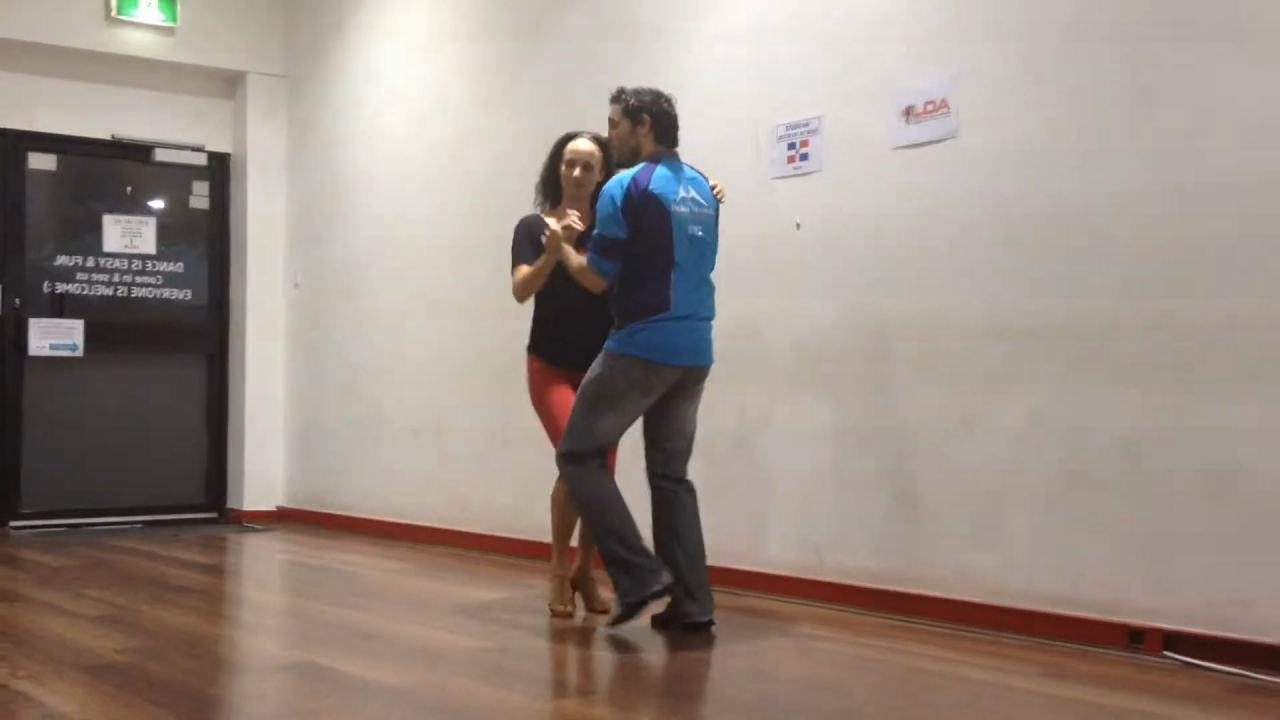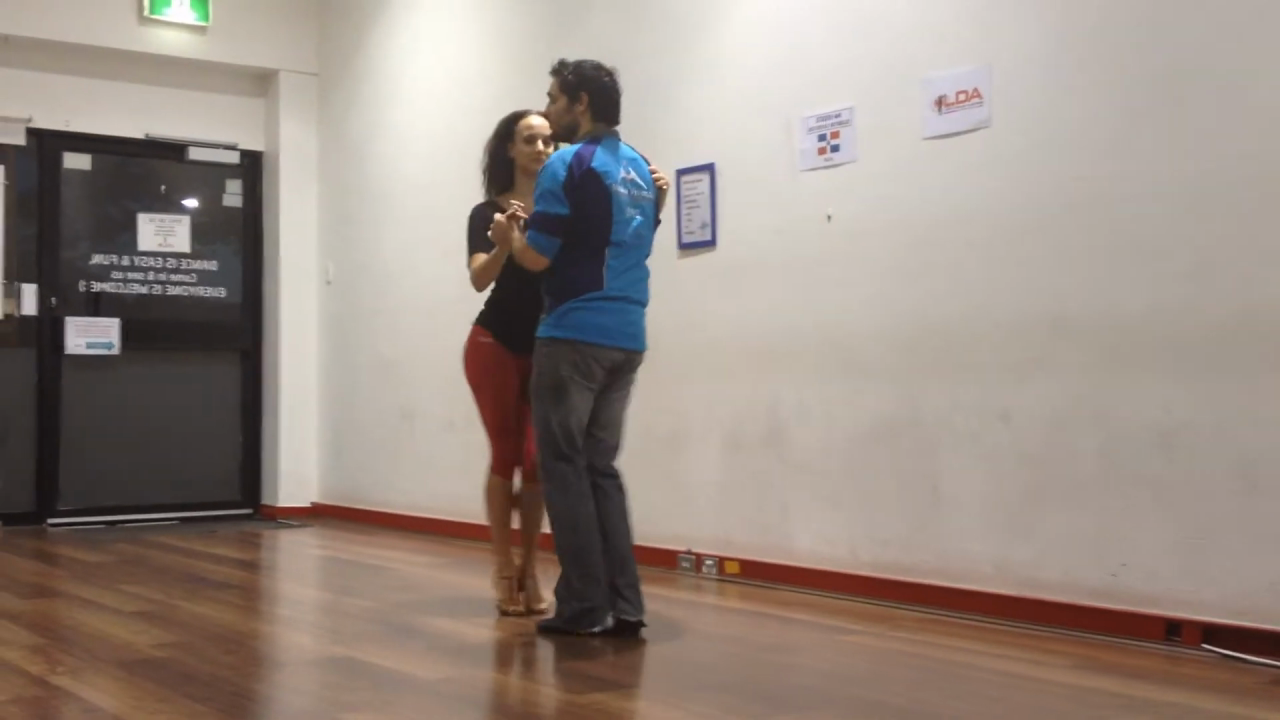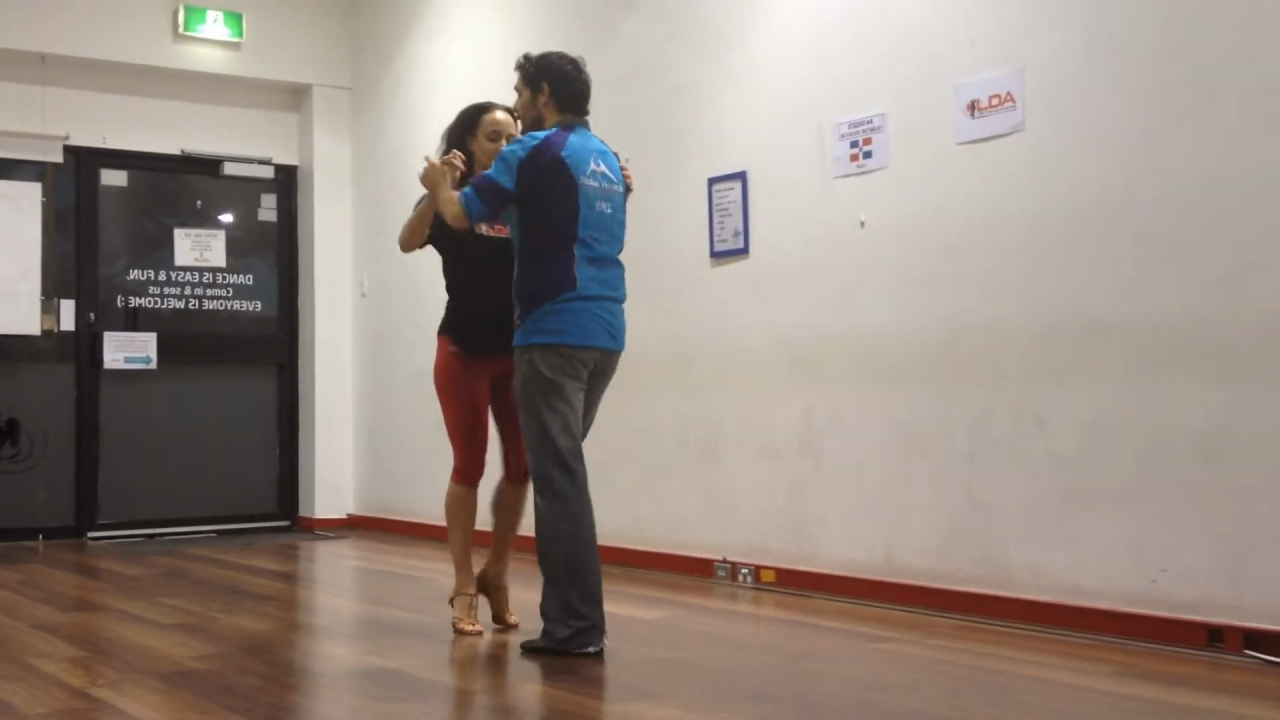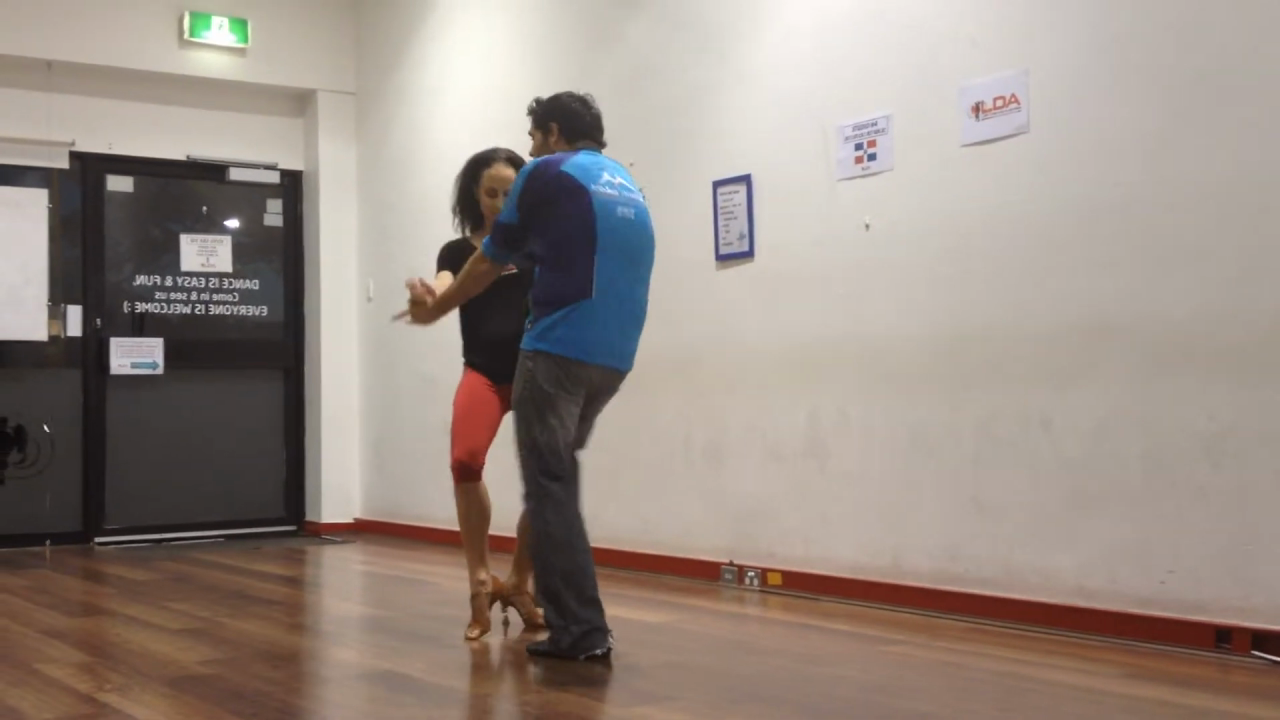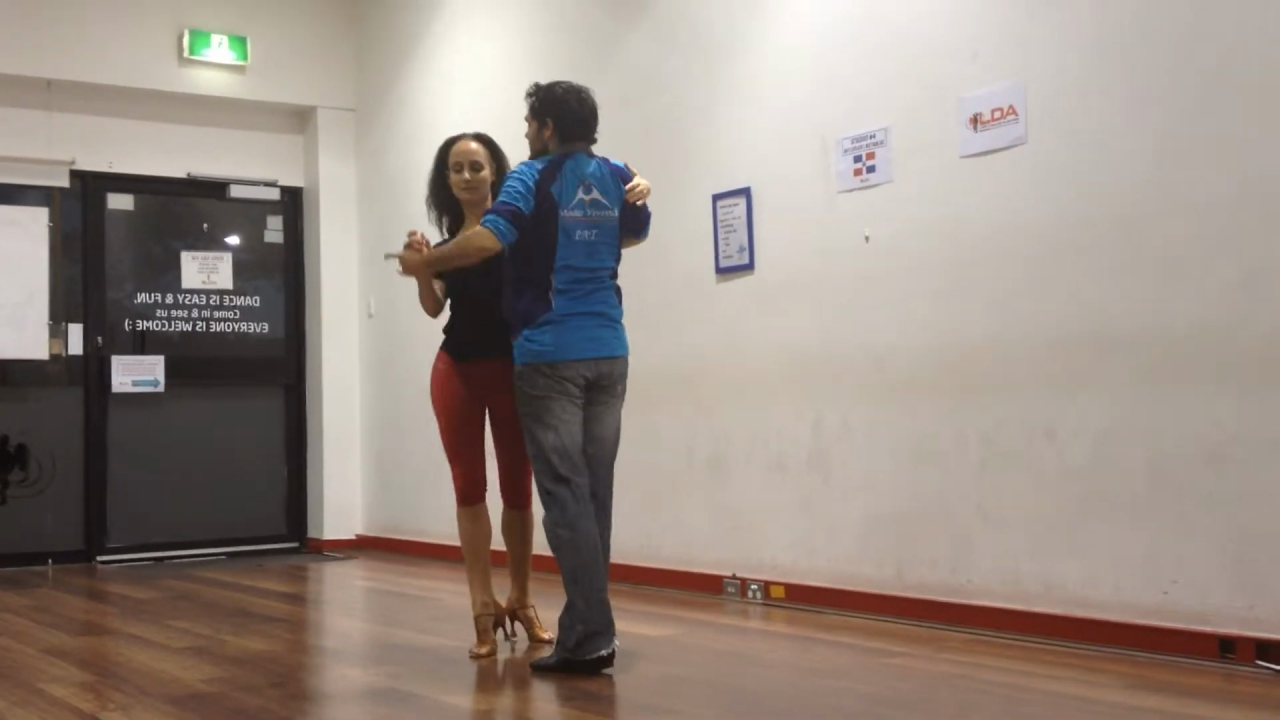
dt=1s
person 1, frame 1
left shoulder: (626, 188)
right shoulder: (700, 185)
left elbow: (597, 278)
left wrist: (568, 249)
left hip: (640, 348)
right hip: (693, 349)
left knee: (579, 454)
right knee: (671, 474)
left ankle: (640, 575)
right ankle: (692, 602)
person 1, frame 2
left shoulder: (568, 165)
right shoulder: (642, 168)
left elbow: (536, 257)
left wrist: (510, 234)
left hip: (575, 332)
right hip: (627, 335)
left knee: (561, 464)
right knee: (600, 467)
left ankle: (585, 604)
right ankle: (622, 604)
person 1, frame 3
left shoulder: (537, 150)
right shoulder: (607, 158)
left elbow: (461, 213)
left wrist: (439, 183)
left hip: (554, 333)
right hip: (604, 333)
left knee: (558, 476)
right knee: (560, 469)
left ankle: (575, 626)
right ankle: (575, 610)
person 1, frame 4
left shoulder: (547, 174)
right shoulder: (627, 185)
left elbow: (491, 260)
left wrist: (438, 306)
left hip: (562, 345)
right hip: (617, 350)
left knee: (550, 488)
right knee: (559, 475)
left ankle: (581, 629)
right ankle: (566, 606)
person 1, frame 5
left shoulder: (534, 177)
right shoulder: (618, 178)
left elbow: (490, 238)
left wrist: (427, 262)
left hip: (548, 355)
right hip: (609, 352)
left knee: (565, 494)
right knee: (594, 492)
left ankle: (589, 633)
right ankle: (592, 627)
person 2, frame 1
right shoulder: (535, 228)
right elbow: (521, 290)
right wrist: (555, 248)
right hip: (550, 366)
left knee: (602, 467)
left ankle: (586, 571)
right ankle: (562, 570)
person 2, frame 2
right shoulder: (489, 212)
right elbow: (480, 280)
right wrist: (507, 241)
right hip: (494, 346)
left knee: (539, 461)
right knee: (506, 456)
left ankle: (528, 569)
right ankle: (503, 572)
person 2, frame 3
right shoulder: (444, 201)
right elbow: (408, 242)
right wrist: (436, 191)
left hip: (518, 351)
right hip: (463, 349)
left knee: (519, 466)
right knee: (469, 466)
left ankle: (496, 577)
right ankle: (464, 588)
person 2, frame 4
right shoulder: (458, 252)
right elbow: (442, 292)
right hip: (483, 373)
right knee: (465, 460)
left ankle: (517, 584)
right ankle: (480, 582)
person 2, frame 5
right shoulder: (447, 247)
right elbow: (433, 304)
left wrist: (633, 192)
right wrist: (419, 270)
left hip: (514, 368)
right hip: (457, 369)
left knee: (518, 488)
right knee: (469, 487)
left ankle: (521, 601)
right ankle: (484, 608)
